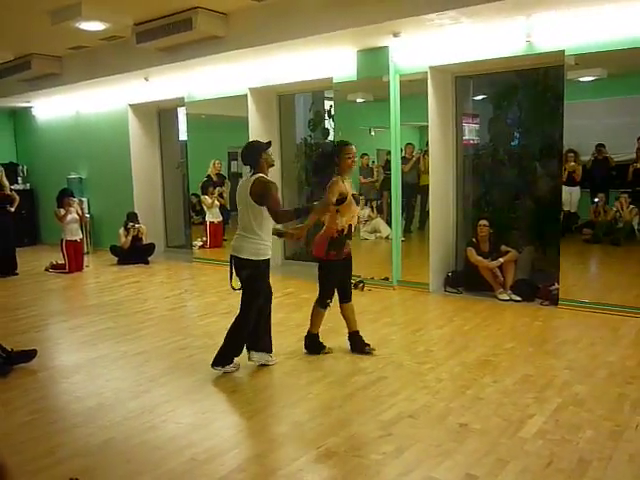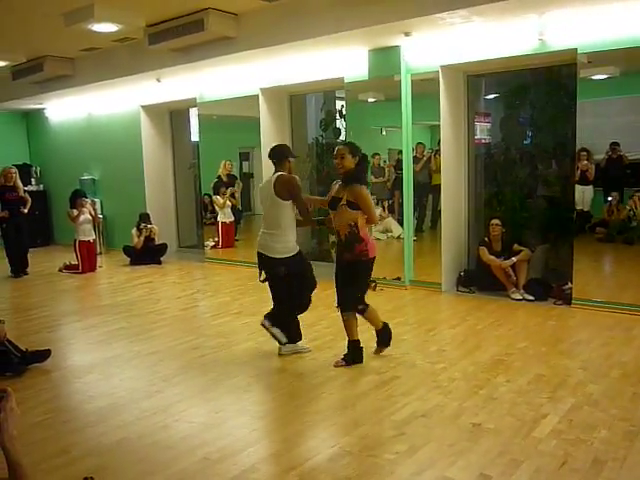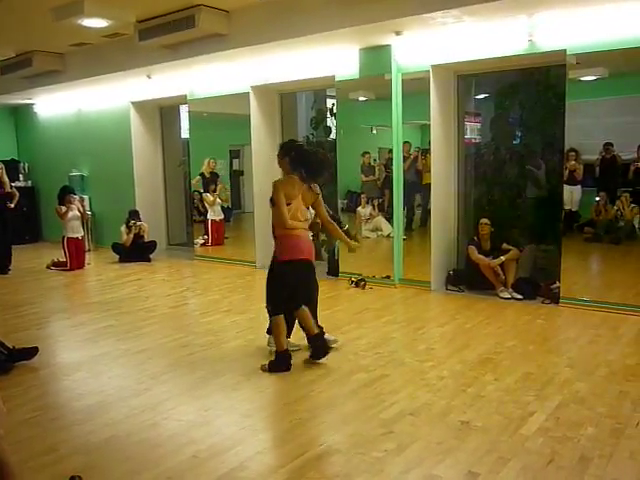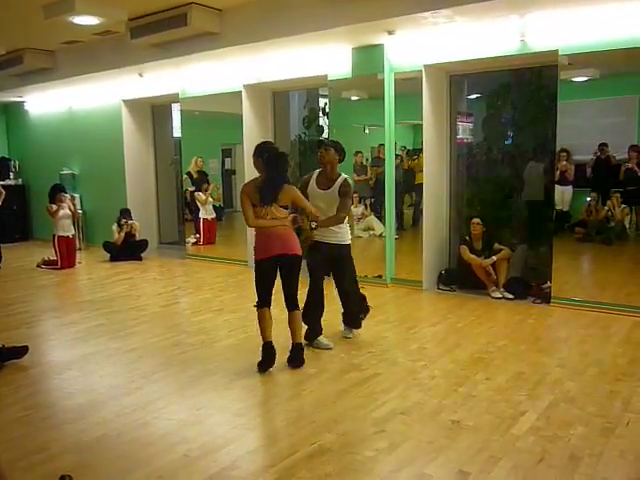
dt=0.5s
person 1, frame 1
left shoulder: (348, 183)
right shoulder: (337, 184)
right elbow: (322, 213)
left hip: (343, 243)
right hip: (331, 245)
left knee: (345, 293)
right knee: (326, 295)
left ankle: (356, 340)
right ankle: (311, 340)
person 1, frame 2
left shoulder: (357, 188)
right shoulder: (336, 186)
left elbow: (373, 218)
right elbow: (328, 203)
left wrist: (355, 225)
right wrist: (307, 198)
left hip: (361, 250)
right hip: (344, 249)
left knee: (356, 302)
right knee: (344, 300)
left ankle: (382, 330)
right ankle: (354, 350)
person 1, frame 3
left shoulder: (280, 185)
right shoulder: (311, 186)
left elbow: (282, 222)
right elbow: (326, 220)
left wrist: (301, 224)
right wrist: (346, 240)
left hip: (287, 248)
right hip: (305, 247)
left knee: (275, 304)
right knee: (295, 299)
left ankle: (281, 357)
right ankle: (317, 340)
person 1, frame 4
left shoulder: (247, 188)
right shoulder: (288, 189)
left elbow: (251, 221)
right elbow: (314, 215)
left wrist: (280, 221)
left hip: (265, 247)
right hip: (289, 244)
left knee: (264, 301)
right knee: (292, 299)
left ankle: (268, 349)
right ankle: (297, 352)
person 2, frame 1
left shoulder: (245, 184)
right shoulder: (266, 184)
right elbow: (281, 218)
left wrist: (285, 232)
right wrist: (309, 209)
left hip: (242, 251)
right hip: (253, 255)
left knee: (262, 299)
right knee: (251, 307)
left ankle: (259, 349)
right ankle: (224, 358)
person 2, frame 2
left shoulder: (264, 185)
right shoulder: (289, 180)
right elbow: (305, 215)
left wrist: (310, 221)
left hip: (265, 249)
right hip: (284, 250)
left knee: (285, 294)
right knee: (307, 286)
left ankle: (288, 341)
right ankle: (275, 320)
person 2, frame 3
left shoulder: (311, 185)
right shoulder: (303, 177)
left elbow: (323, 216)
left hip: (302, 240)
right hip: (294, 241)
left knee: (296, 290)
right knee: (308, 288)
left ankle: (278, 336)
right ankle: (315, 336)
person 2, frame 4
left shoulder: (345, 184)
right shoulder: (309, 180)
left elbow: (341, 216)
left wrist: (315, 224)
left hip: (340, 242)
right hip: (317, 241)
left knee: (347, 286)
right knee: (315, 287)
left ankle: (352, 322)
right ankle: (313, 333)
